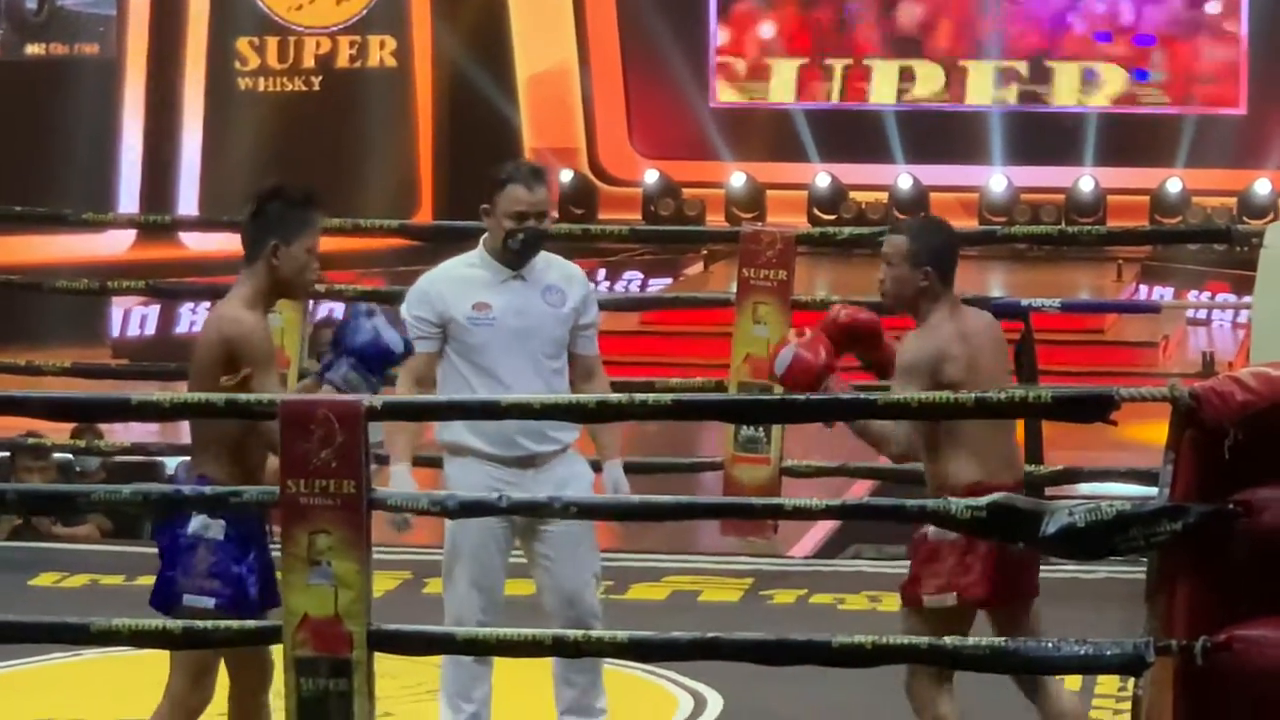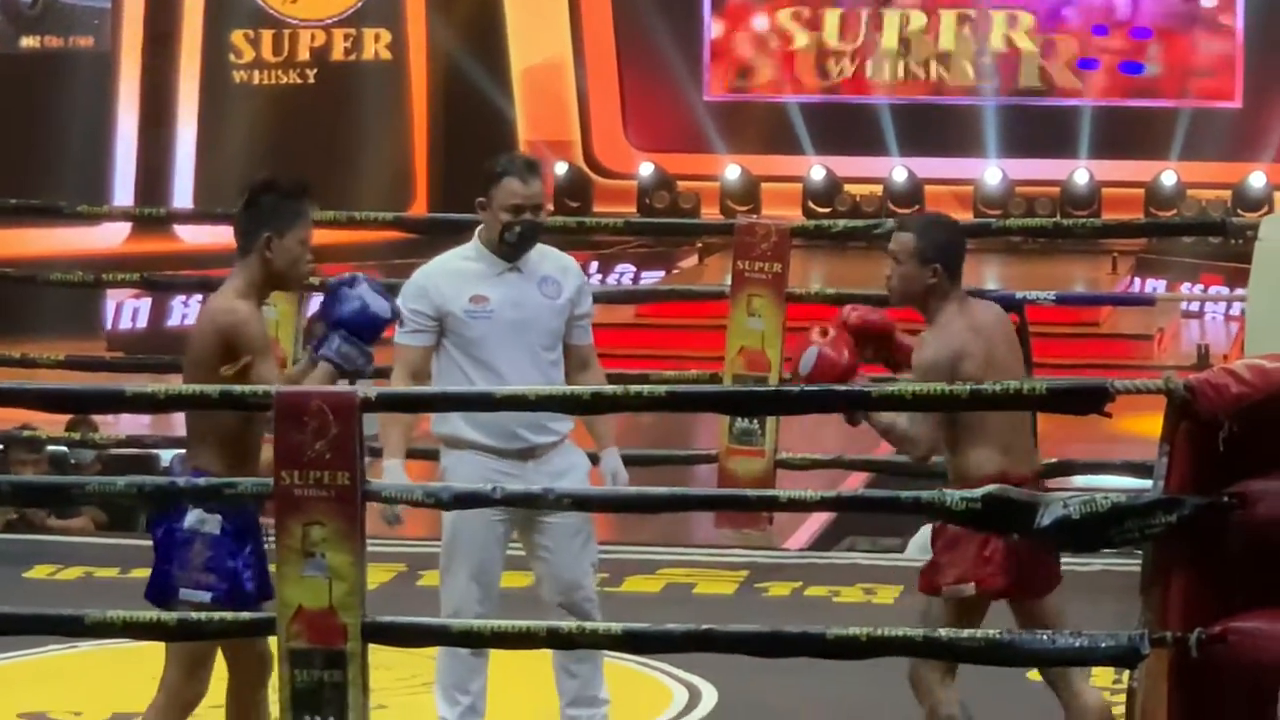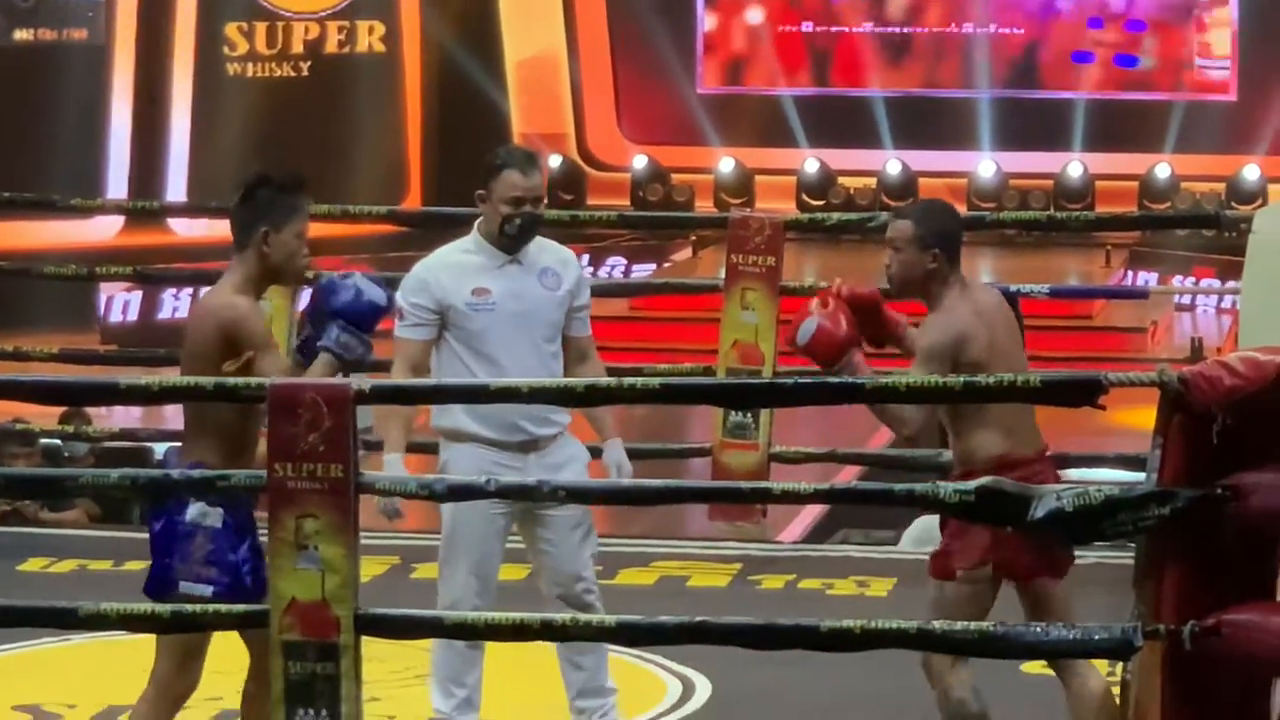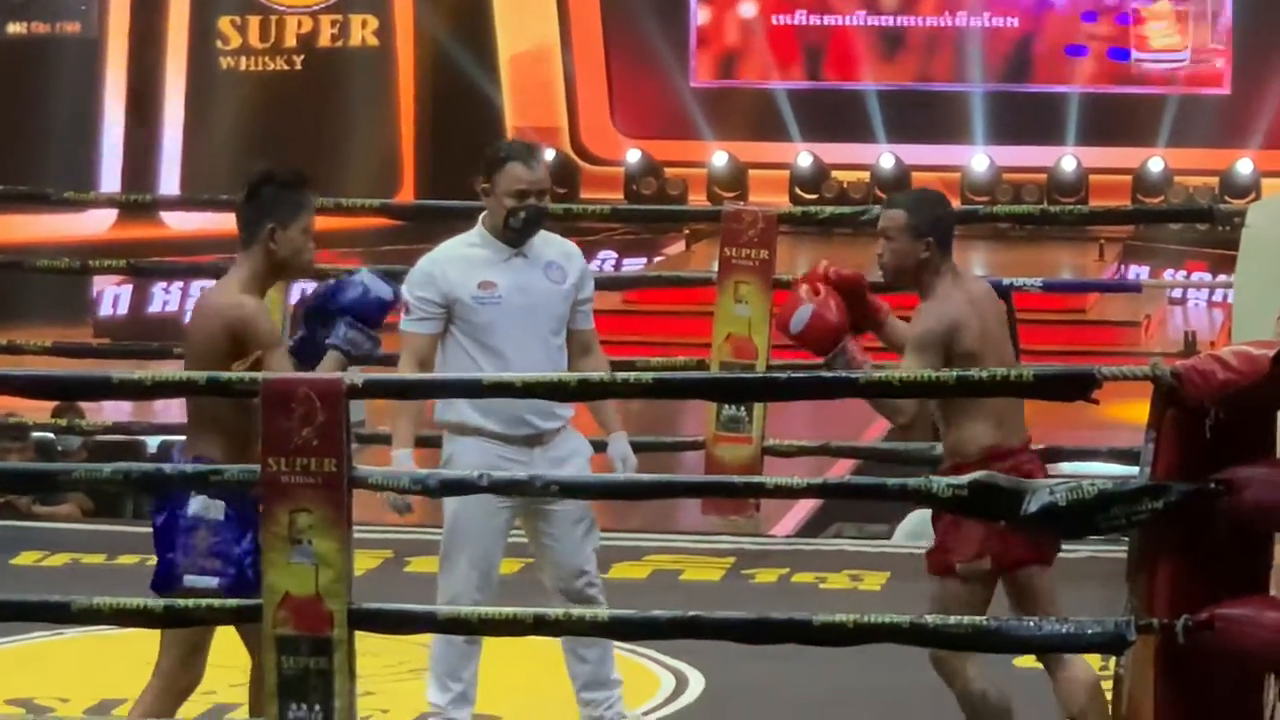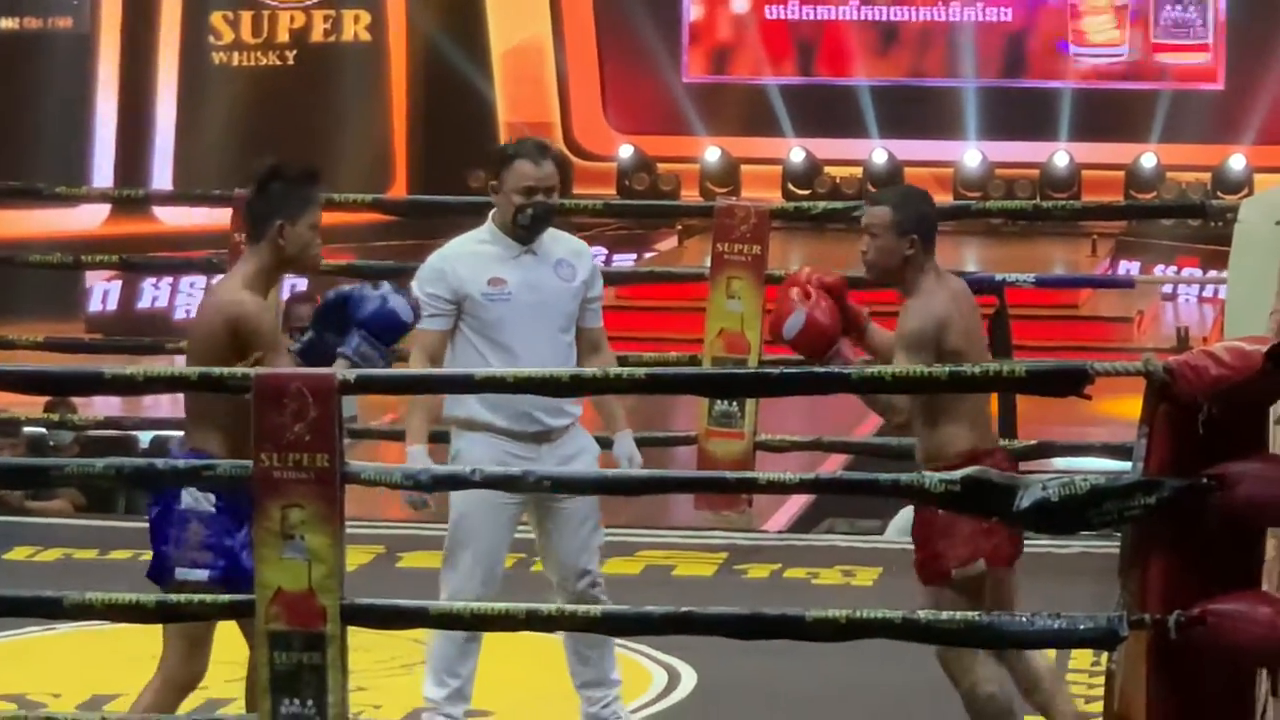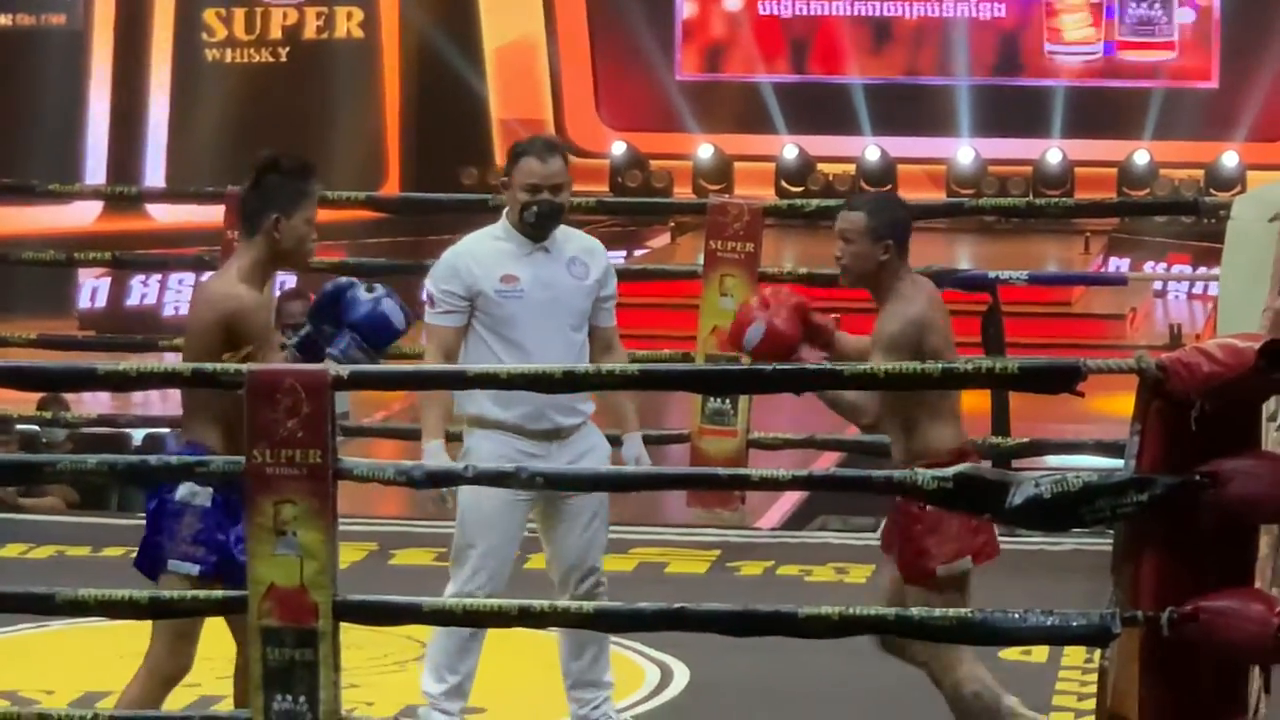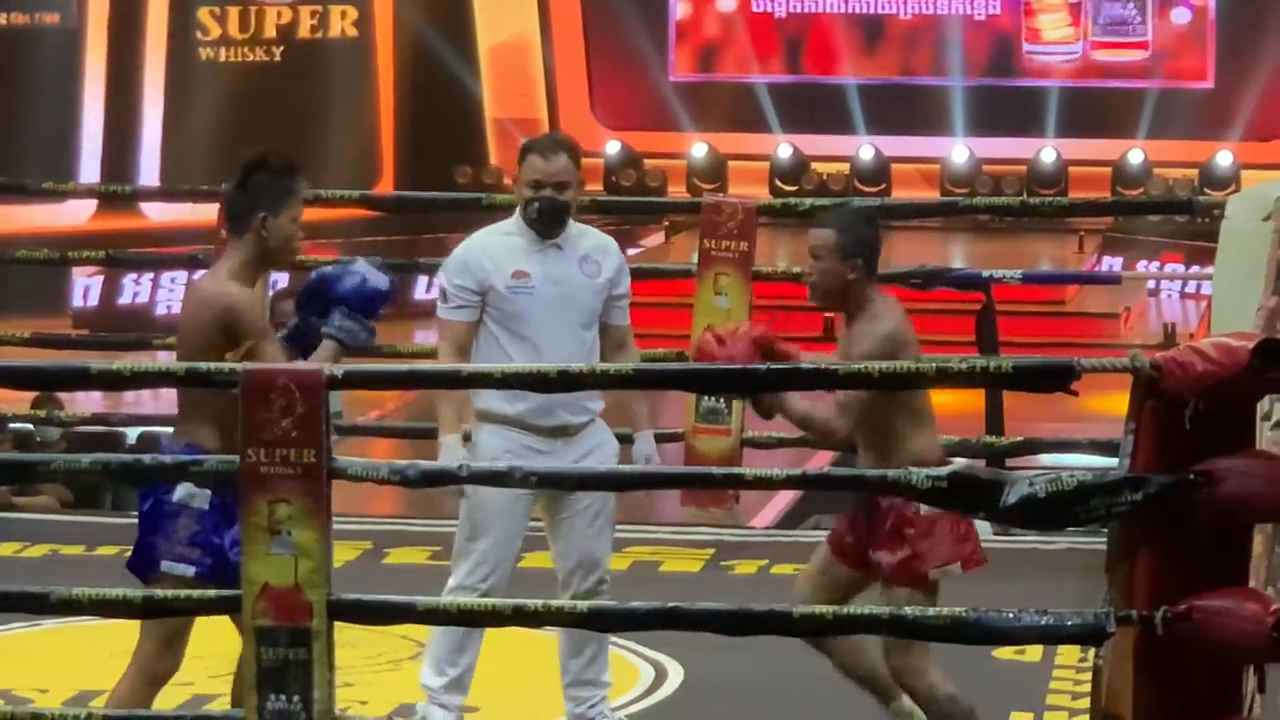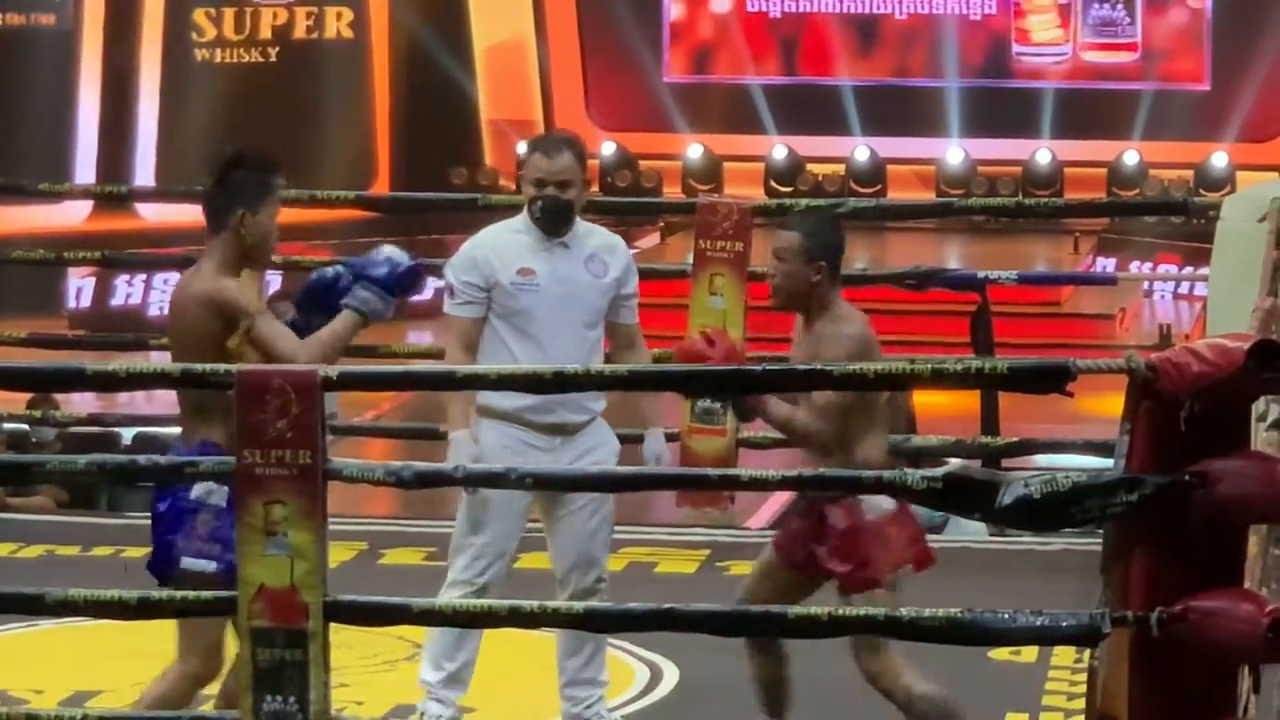
dt=0.1s
person 1, frame 1
left shoulder: (570, 282)
right shoulder: (440, 286)
left elbow: (589, 378)
right elbow: (412, 385)
left wrist: (612, 461)
right wrist: (400, 469)
left hip: (558, 470)
right hip: (476, 473)
left knee: (578, 608)
right knee: (470, 619)
person 1, frame 2
left shoulder: (565, 273)
right shoulder: (436, 280)
left elbow: (584, 369)
right elbow: (407, 378)
left wrist: (609, 449)
right wrist: (393, 463)
left hip: (556, 462)
right hip: (474, 466)
left knee: (576, 600)
right knee: (467, 612)
person 1, frame 3
left shoulder: (563, 265)
right shoulder: (436, 274)
left elbow: (583, 361)
right elbow: (407, 372)
left wrist: (612, 441)
right wrist: (393, 457)
left hip: (556, 454)
right hip: (475, 458)
left knee: (577, 592)
right knee: (465, 604)
person 1, frame 4
left shoulder: (567, 258)
right shoulder: (442, 267)
left elbow: (586, 355)
right elbow: (413, 366)
left wrist: (615, 434)
right wrist: (403, 452)
left hip: (559, 448)
right hip: (479, 453)
left knee: (580, 586)
right knee: (465, 597)
person 1, frame 5
left shoulder: (576, 256)
right shoulder: (452, 263)
left elbow: (594, 352)
right elbow: (424, 361)
left wrist: (622, 433)
right wrist: (416, 448)
left hip: (567, 446)
right hip: (488, 448)
left knee: (583, 586)
right knee: (468, 593)
person 1, frame 6
left shoulder: (590, 255)
right shoulder: (466, 259)
left elbow: (607, 350)
right elbow: (439, 359)
left wrist: (631, 432)
right wrist: (432, 445)
left hip: (579, 444)
right hip: (498, 445)
left knee: (584, 584)
right knee: (474, 588)
person 1, frame 7
left shoulder: (604, 253)
right shoulder: (478, 254)
left elbow: (619, 349)
right elbow: (451, 353)
left wrist: (643, 431)
right wrist: (448, 440)
left hip: (585, 441)
right hip: (506, 441)
left knee: (587, 582)
right knee: (477, 582)
person 1, frame 8
left shoulder: (612, 252)
right shoulder: (485, 250)
left elbow: (629, 348)
right elbow: (459, 351)
left wrist: (653, 428)
right wrist: (460, 435)
left hip: (586, 440)
right hip: (506, 437)
left knee: (585, 580)
right knee: (474, 577)
person 2, frame 1
left shoulder: (234, 318)
right shoulder: (244, 327)
right elbow: (280, 434)
left wrist: (330, 374)
right wrist: (344, 380)
left hip: (233, 518)
right hip: (212, 523)
left knee: (252, 675)
person 2, frame 2
left shoulder: (228, 310)
right shoulder: (238, 317)
left wrist: (323, 356)
right wrist: (339, 356)
left hip: (227, 511)
right hip: (207, 514)
left knee: (252, 666)
person 2, frame 3
left shoulder: (223, 305)
right shoulder: (239, 312)
left wrist: (312, 345)
right wrist: (336, 348)
left hip: (223, 503)
right hip: (205, 506)
left knee: (267, 652)
person 2, frame 4
left shoulder: (229, 300)
right shoulder: (246, 311)
left wrist: (308, 342)
right wrist: (346, 344)
left hip: (229, 499)
right hip: (207, 503)
right knee: (177, 675)
person 2, frame 5
left shoulder: (235, 296)
right shoulder: (247, 308)
left wrist: (314, 347)
right wrist: (356, 353)
left hip: (227, 492)
right hip: (203, 495)
right knee: (181, 671)
person 2, frame 6
left shoulder: (228, 289)
right shoulder: (241, 302)
left wrist: (313, 343)
right wrist: (349, 353)
left hip: (219, 484)
right hip: (200, 485)
left knee: (257, 639)
right knee: (168, 662)
person 2, frame 7
left shoulder: (216, 288)
right shoulder: (237, 300)
left wrist: (302, 333)
right wrist: (340, 335)
left hip: (217, 486)
right hip: (197, 486)
right knee: (156, 663)
person 2, frame 8
left shoulder: (201, 287)
right shoulder: (223, 292)
right elbow: (299, 363)
left wrist: (305, 318)
right wrist: (361, 306)
left hip: (212, 481)
right hip: (209, 484)
right knee: (196, 665)
person 3, frame 1
left shoulder: (926, 345)
right shoulder: (981, 325)
left elbow: (902, 444)
left wrist: (830, 390)
right wrist: (881, 356)
right knee: (1035, 674)
person 3, frame 2
left shoulder: (942, 343)
right shoulder: (992, 317)
left elbow: (918, 444)
right wrist: (896, 351)
left knee: (930, 674)
right knee: (1063, 668)
person 3, frame 3
left shoulder: (946, 326)
right shoulder: (989, 300)
left elbow: (909, 421)
left wrist: (846, 361)
right wrist: (886, 326)
right hip: (1033, 481)
left knee: (941, 659)
right knee: (1066, 654)
person 3, frame 4
left shoulder: (940, 314)
right shoulder: (973, 290)
left elbow: (901, 409)
left wrist: (839, 348)
right wrist: (867, 311)
right hip: (1015, 472)
left knee: (950, 655)
right knee: (1051, 645)
person 3, frame 5
left shoulder: (926, 312)
right shoulder: (948, 289)
left elbow: (895, 406)
right elbow: (905, 355)
left wrist: (830, 348)
right wrist: (850, 318)
right hip: (986, 473)
left knee: (959, 655)
person 3, frame 6
left shoulder: (907, 314)
right shoulder: (910, 294)
left elbow: (867, 410)
right elbow: (875, 357)
left wrist: (797, 359)
right wrist: (816, 328)
left knee: (937, 652)
right knee: (899, 634)
person 3, frame 7
left shoulder: (879, 331)
right shoulder: (866, 316)
left elbow: (838, 427)
right elbow: (848, 382)
left wrist: (765, 388)
right wrist: (783, 357)
left hip: (915, 497)
right hip: (881, 494)
left knee: (905, 658)
right knee: (807, 612)
person 3, frame 8
left shoulder: (843, 335)
right shoulder: (813, 324)
left elbow: (819, 432)
right elbow: (803, 392)
left wrist: (747, 395)
left hip: (861, 506)
right hip: (826, 502)
left knee: (876, 662)
right knee: (749, 611)
